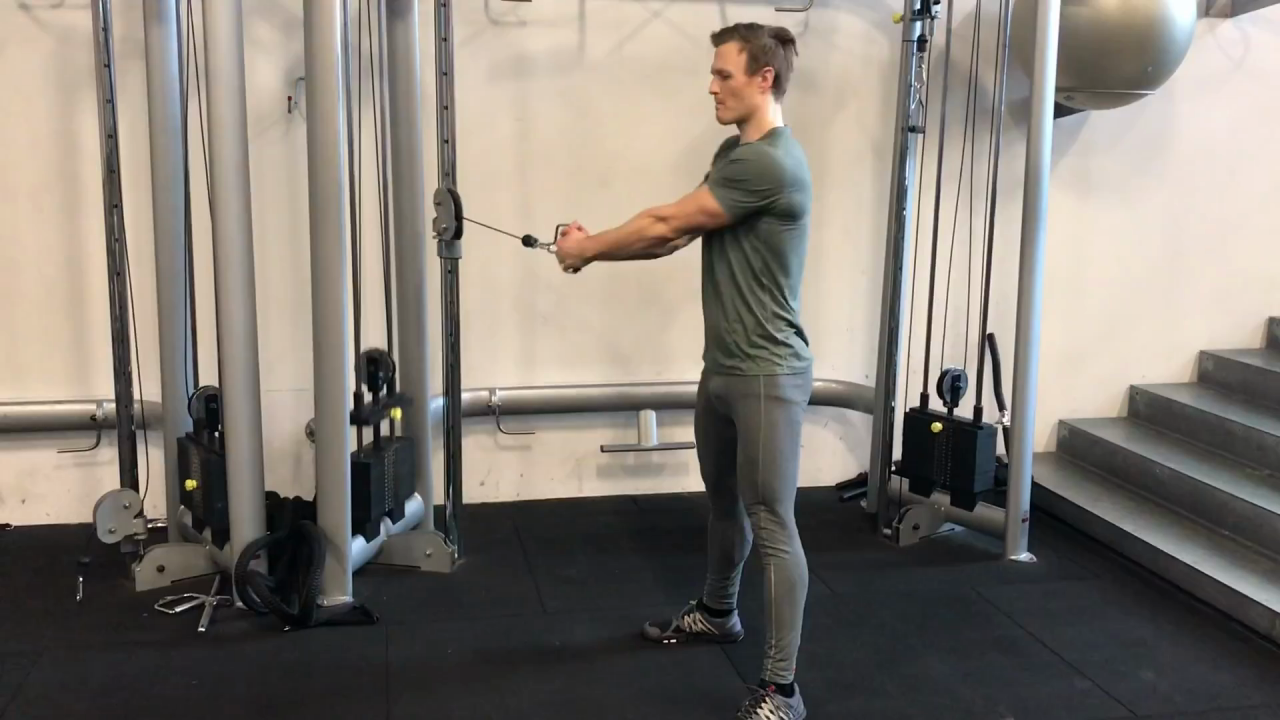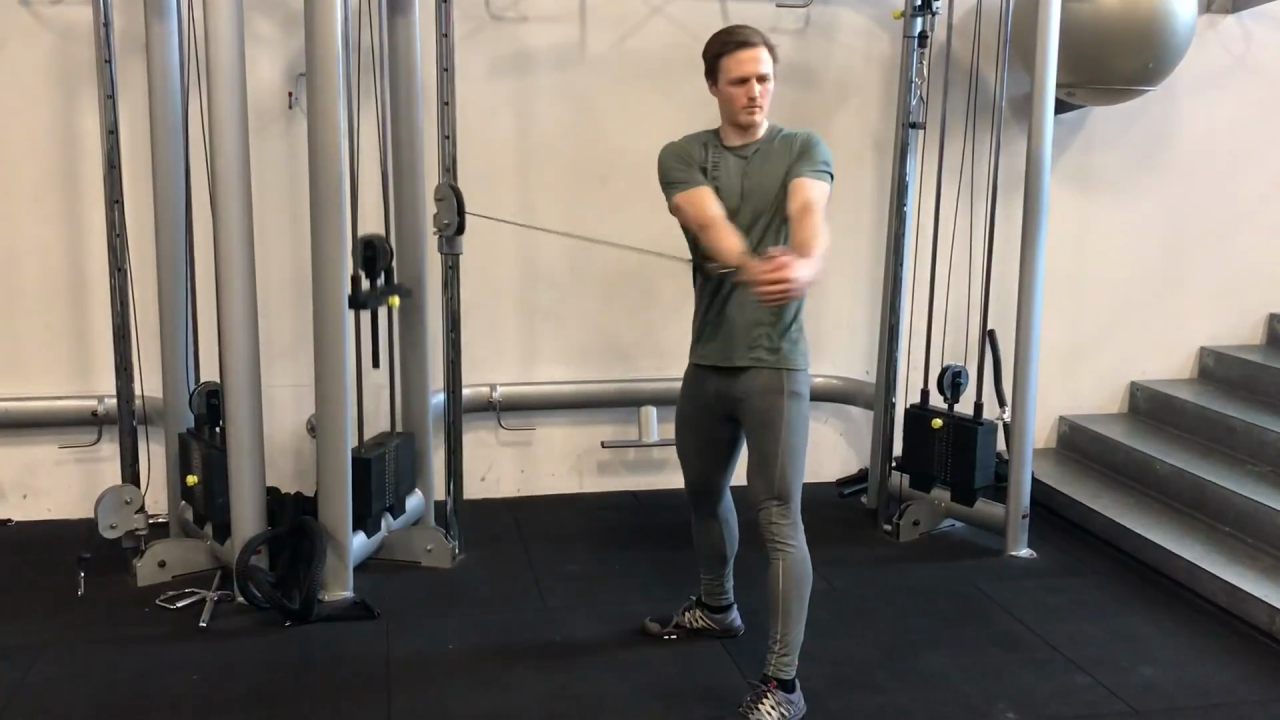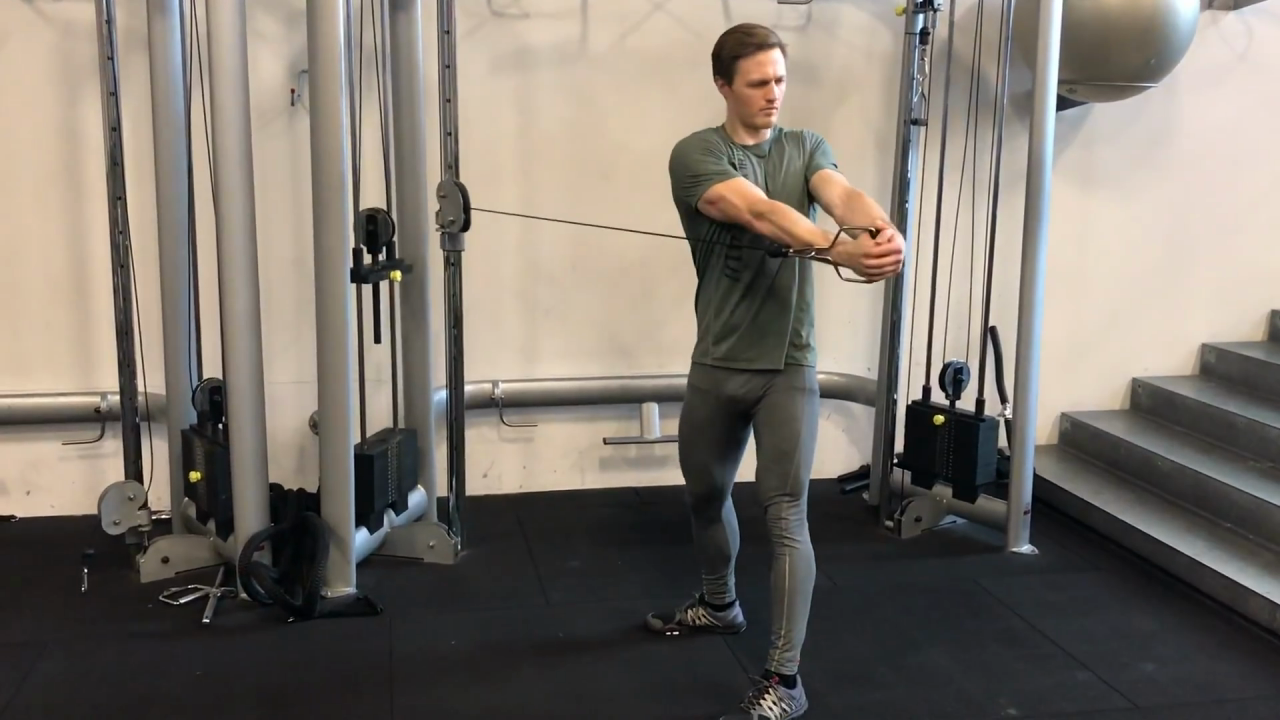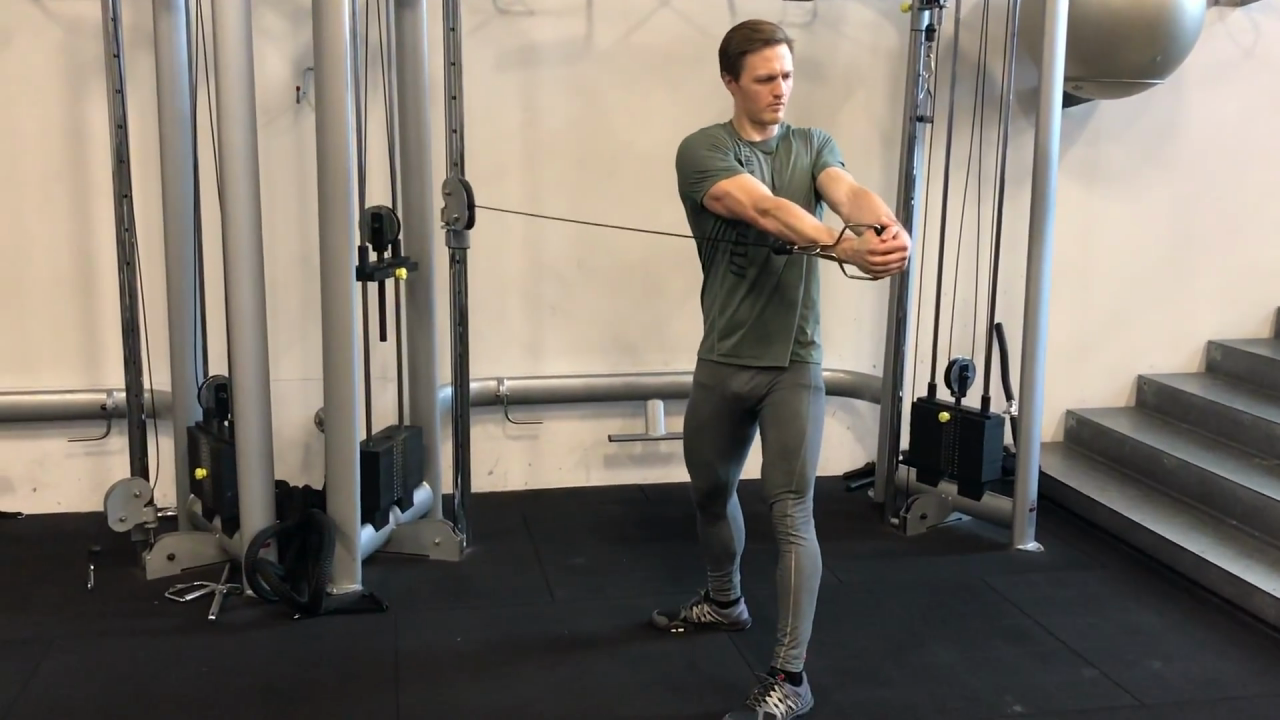
dt=0.4s
person 1, frame 1
left shoulder: (771, 163)
right shoulder: (735, 153)
left elbow: (669, 226)
right elbow: (672, 231)
left wrist: (589, 246)
right wrist: (598, 241)
left hip: (766, 374)
right hip: (721, 369)
left knee: (771, 523)
right knee: (725, 500)
right ankle: (718, 611)
person 1, frame 2
left shoulder: (803, 150)
right shoulder: (683, 156)
left elbow: (807, 211)
right elbow: (709, 222)
left wrist: (802, 263)
right wrist: (749, 265)
left hip: (773, 365)
right hip: (709, 362)
left knee: (779, 518)
right knee: (705, 496)
right ankle: (716, 606)
person 1, frame 3
left shoulder: (806, 147)
right shoulder: (695, 155)
left elbow: (842, 194)
right elbow: (762, 215)
left wrist: (882, 231)
right wrist: (840, 250)
left hip: (788, 366)
right hip: (718, 366)
left knee: (785, 516)
right knee: (705, 496)
right ankle: (719, 604)
person 1, frame 4
left shoulder: (813, 146)
right shoulder: (702, 151)
left elbow: (850, 193)
right elbow: (767, 212)
left wrist: (889, 228)
right wrist: (847, 246)
left hip: (794, 361)
right hip: (724, 360)
left knee: (790, 513)
right knee: (711, 491)
right ankle: (723, 601)
